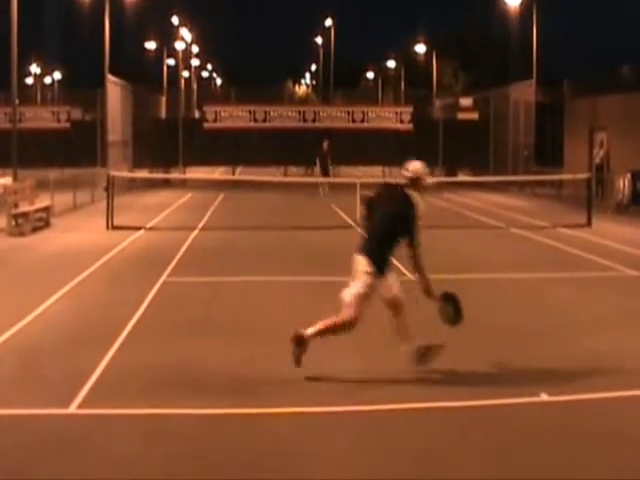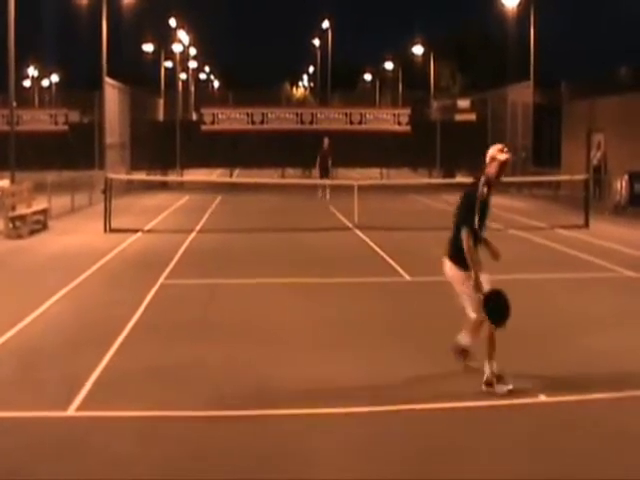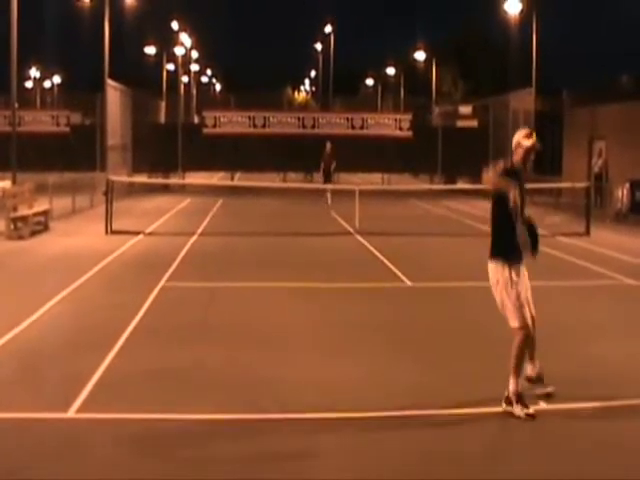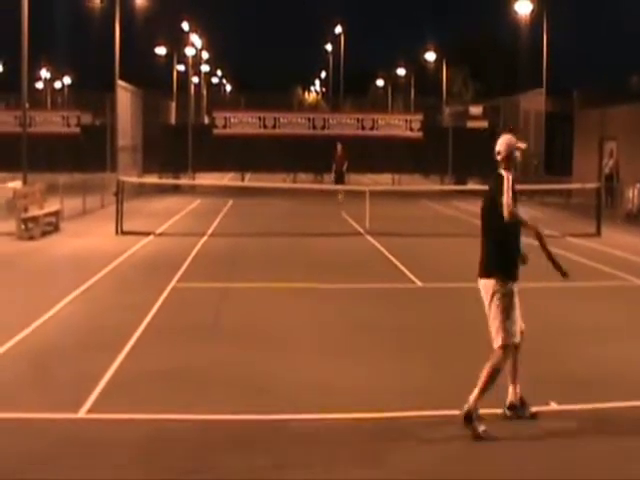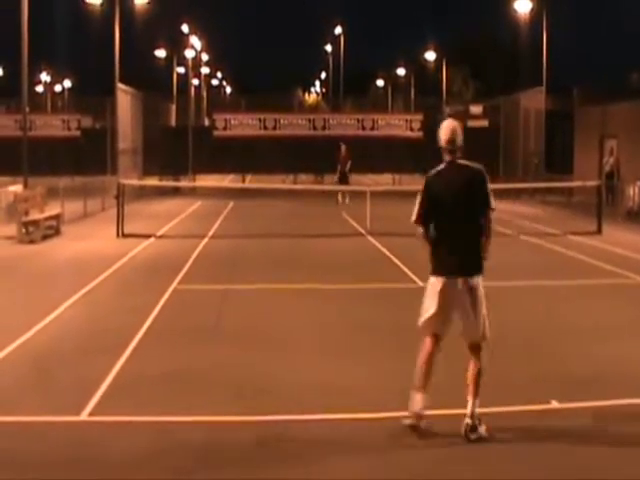
dt=0.4s
person 1, frame 1
left shoulder: (386, 189)
right shoulder: (411, 205)
right elbow: (414, 250)
right wrist: (426, 284)
left hip: (369, 255)
right hip: (372, 263)
left knee: (396, 302)
right knee: (350, 318)
left ankle: (413, 349)
right ankle: (306, 336)
person 1, frame 2
left shoulder: (482, 188)
right shoulder: (478, 193)
right elbow: (467, 236)
left wrist: (486, 243)
right wrist: (476, 275)
left hip: (463, 262)
right hip: (460, 264)
left knee: (484, 311)
left ankle: (462, 342)
right ankle: (491, 376)
person 1, frame 3
left shoulder: (518, 181)
right shoulder: (504, 173)
right elbow: (487, 177)
left wrist: (526, 229)
right wrist: (511, 189)
left hip: (517, 260)
right hip: (503, 264)
left knee: (530, 322)
right knee: (523, 327)
left ankle: (533, 373)
right ankle: (512, 393)
person 1, frame 4
left shoulder: (497, 182)
right shoulder: (505, 181)
right elbow: (509, 215)
left wrist: (515, 250)
right wrist: (534, 229)
left hip: (490, 273)
right hip: (500, 277)
left knee: (514, 339)
right knee: (503, 349)
left ankle: (515, 399)
right ankle: (470, 411)
person 1, frame 5
left shoulder: (431, 180)
right shoulder: (478, 174)
left elbow: (422, 228)
right elbow: (487, 223)
left hip: (441, 272)
right hip: (471, 272)
left knee: (431, 339)
right knee: (476, 347)
left ankle: (417, 407)
right ankle: (472, 420)
